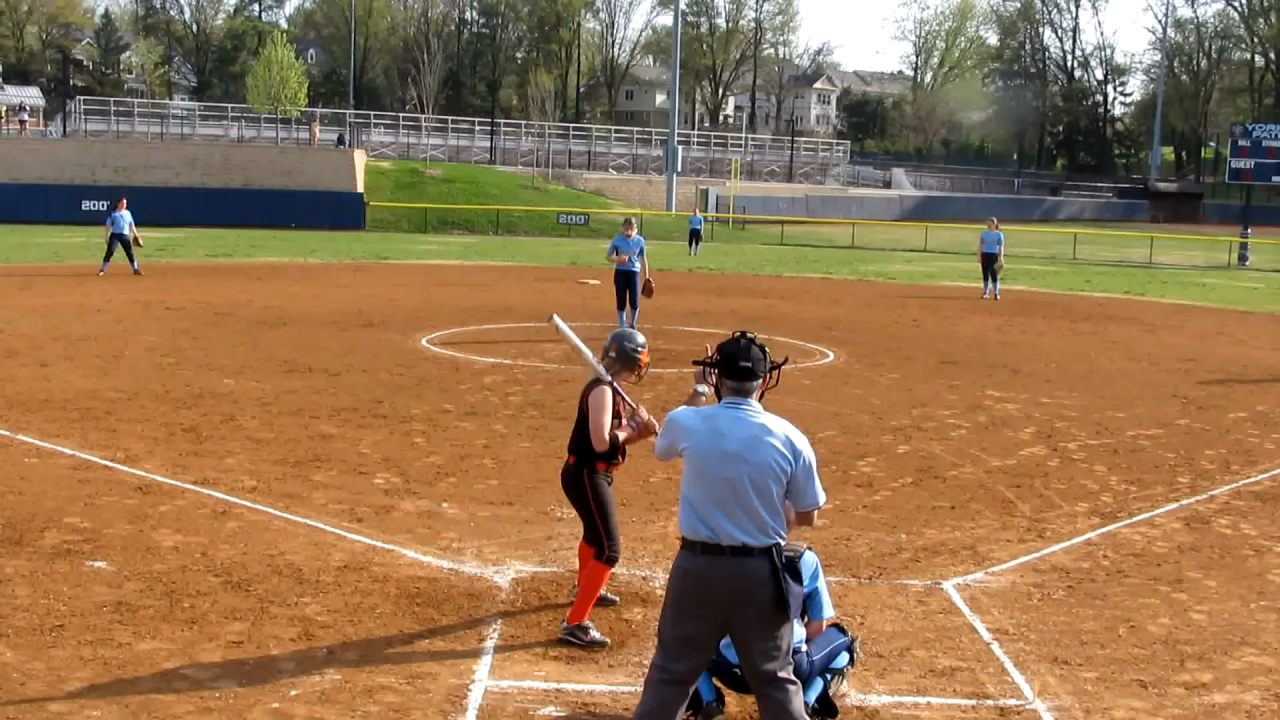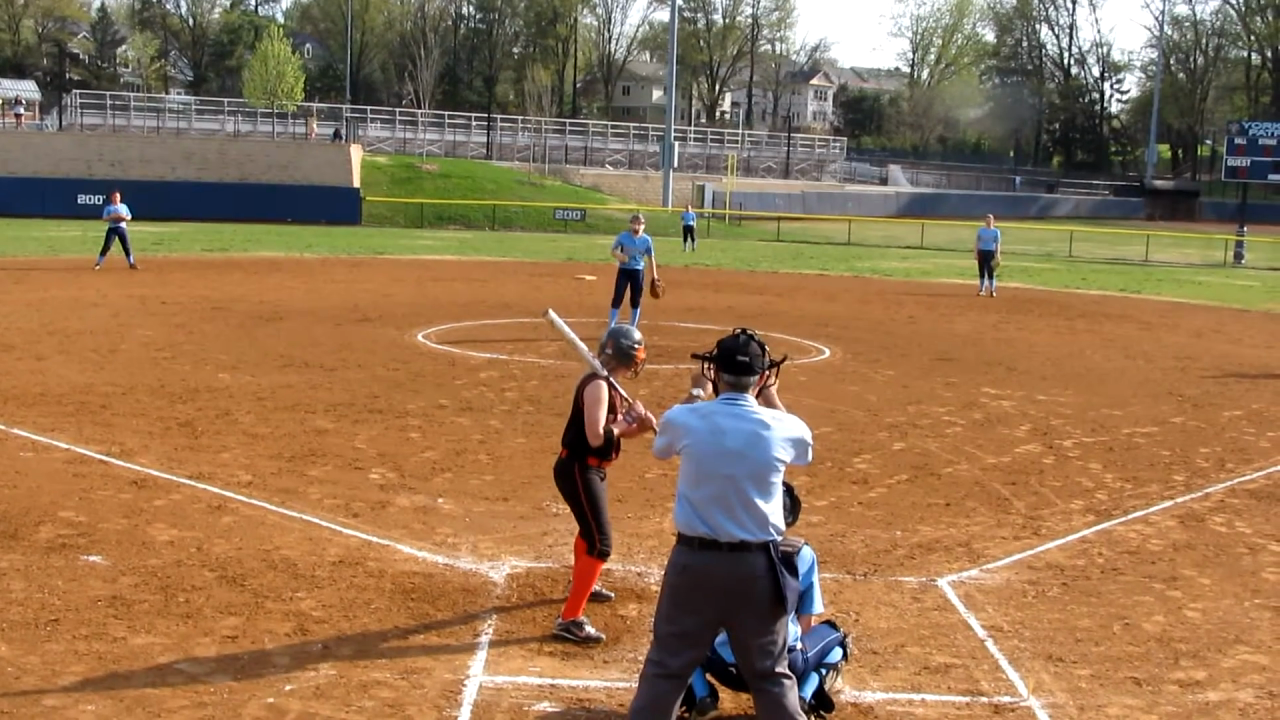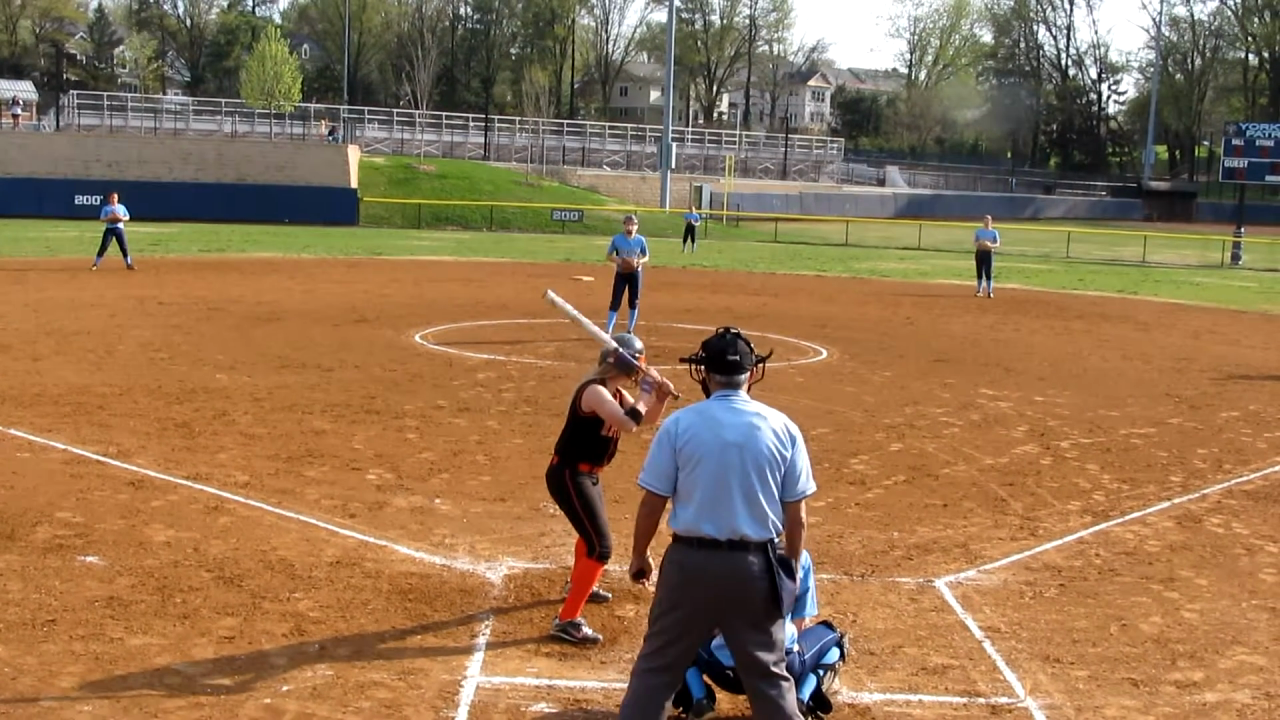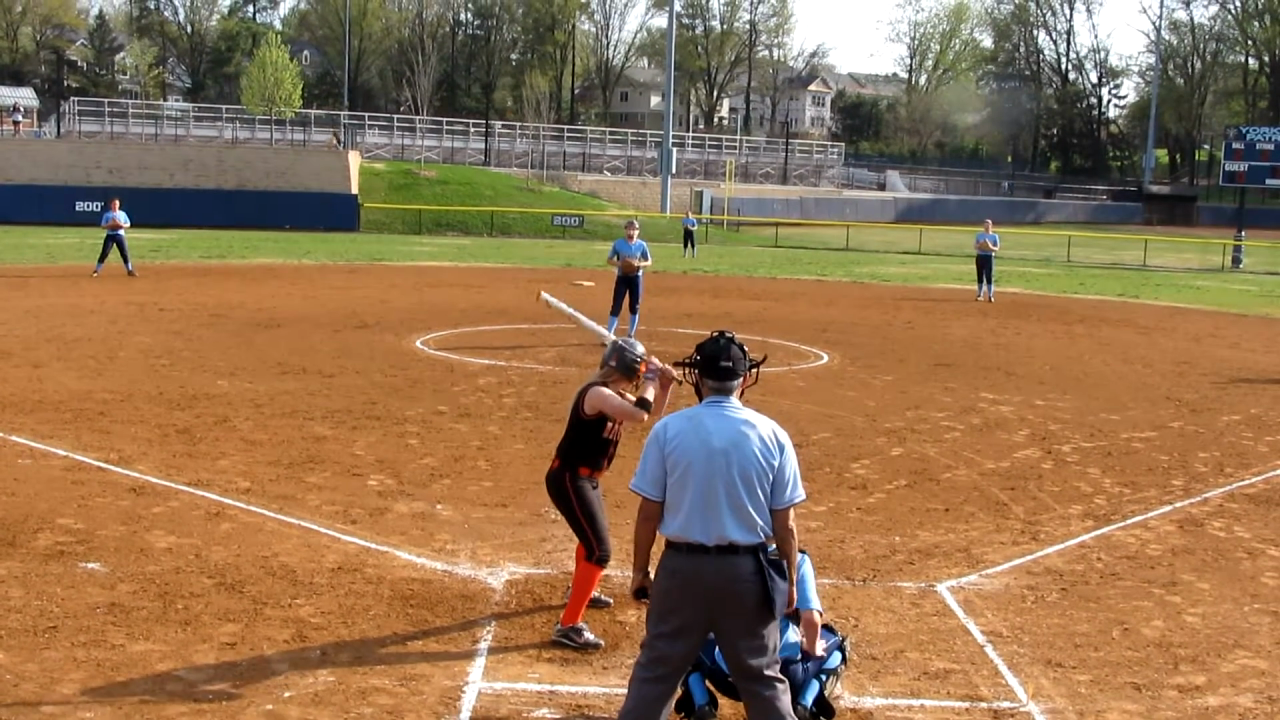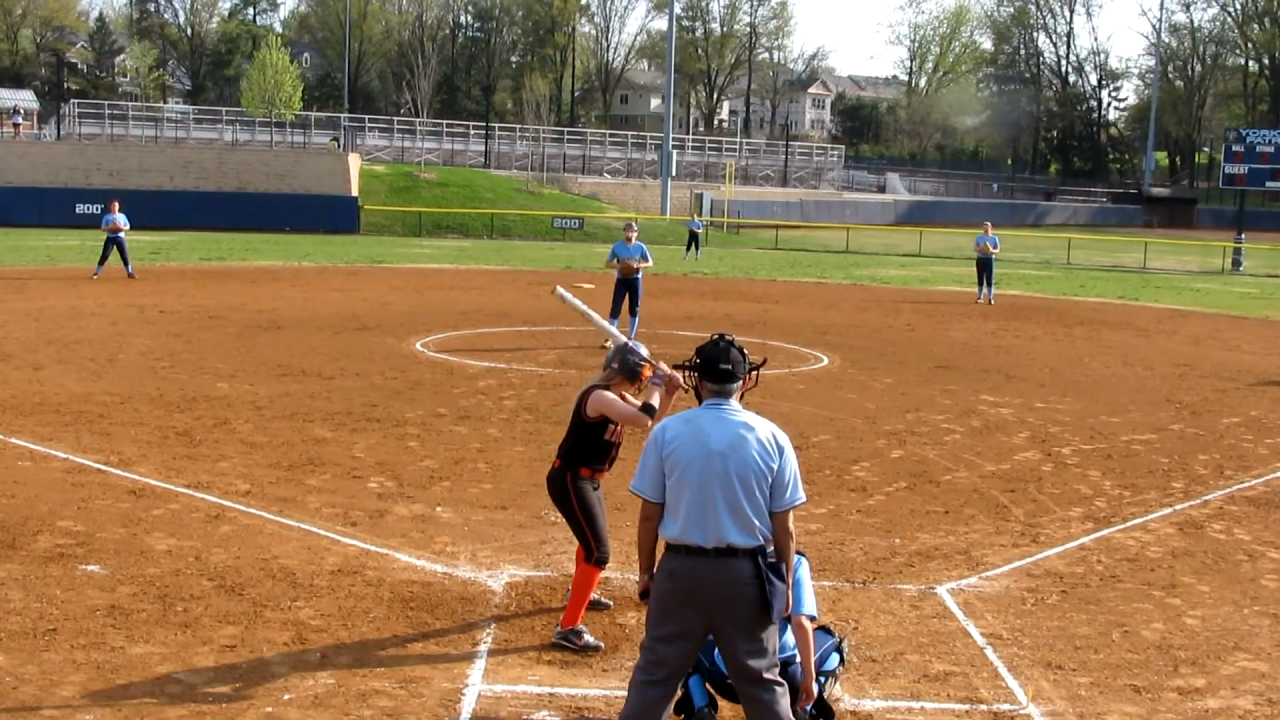
dt=1s
person 1, frame 1
left shoulder: (686, 423)
right shoulder: (788, 437)
left elbow: (663, 446)
right elbow: (807, 515)
left wrist: (699, 391)
left hip: (697, 565)
right hip: (761, 570)
left knee: (671, 672)
right knee: (774, 678)
person 1, frame 2
left shoulder: (685, 421)
right shoulder: (785, 430)
left elbow: (663, 443)
left wrist: (697, 393)
right wrist: (769, 394)
left hip: (693, 561)
right hip: (758, 565)
left knee: (666, 666)
right knee: (769, 672)
person 1, frame 3
left shoulder: (679, 423)
right shoulder: (781, 428)
left elbow: (652, 504)
right elbow: (795, 515)
left wrist: (639, 555)
right wrist: (788, 562)
left hip: (690, 560)
right hip: (754, 564)
left knee: (658, 664)
right knee: (767, 674)
person 1, frame 4
left shoulder: (668, 429)
right shoulder: (772, 434)
left elbow: (649, 513)
right elbow: (784, 524)
left wrist: (640, 570)
right wrist: (788, 578)
left hip: (682, 565)
right hip: (746, 569)
left knee: (656, 669)
right knee: (761, 675)
person 1, frame 5
left shoulder: (667, 432)
right shoulder: (771, 437)
left elbow: (649, 515)
right elbow: (783, 527)
left wrist: (646, 572)
right wrist: (785, 583)
left hip: (680, 568)
right hip: (745, 572)
left knee: (655, 671)
right knee: (759, 677)
person 2, frame 1
left shoulder: (611, 390)
right shoulder: (601, 391)
left elbow: (618, 438)
right elbow: (602, 443)
left wrist: (640, 430)
right wrist: (632, 427)
left hip: (593, 475)
right hip: (586, 476)
left knee: (596, 535)
right knee: (608, 550)
left ankle: (585, 589)
right ankle: (575, 623)
person 2, frame 2
left shoulder: (610, 386)
right shoulder: (597, 386)
left elbow: (620, 432)
right elbow: (596, 438)
left wrist: (639, 425)
right wrist: (627, 420)
left hip: (589, 470)
right hip: (578, 470)
left knee: (591, 530)
right knee: (600, 544)
left ankle: (581, 585)
right ankle: (569, 619)
person 2, frame 3
left shoulder: (613, 392)
right shoulder: (595, 392)
left elbow: (647, 418)
right elbow: (629, 424)
left wrist: (659, 395)
right wrist: (646, 388)
left hip: (585, 474)
right hip: (569, 476)
left knee: (593, 531)
right knee: (600, 546)
left ankle: (579, 586)
right ankle: (567, 620)
person 2, frame 4
left shoulder: (612, 394)
right shoulder: (597, 394)
left elbow: (650, 411)
right elbow: (640, 415)
left wrist: (664, 386)
right wrist: (651, 377)
left hip: (585, 478)
right hip: (569, 480)
left knee: (592, 536)
right knee: (599, 551)
left ankle: (581, 591)
right ankle: (569, 625)
person 2, frame 5
left shoulder: (615, 396)
right shoulder: (599, 397)
left elbow: (650, 415)
right elbow: (644, 420)
left wrist: (669, 391)
right wrist: (657, 383)
left hip: (587, 479)
right hip: (571, 480)
left knee: (592, 538)
right knee: (598, 552)
left ankle: (581, 593)
right ankle: (568, 627)
person 3, frame 1
right shoulder: (806, 558)
right elbow: (817, 628)
left hip: (732, 666)
right hip: (790, 667)
right knee: (840, 638)
left ankle: (710, 704)
right ankle: (804, 705)
person 3, frame 2
right shoulder: (803, 554)
right elbow: (806, 623)
left hip: (728, 668)
right knee: (834, 637)
left ankle: (702, 699)
right ankle: (802, 700)
person 3, frame 3
right shoulder: (798, 558)
right elbow: (799, 625)
left hip: (725, 668)
right knee: (831, 635)
left ankle: (700, 701)
right ankle: (800, 702)
person 3, frame 4
right shoulder: (796, 560)
right elbow: (810, 618)
right wrist: (812, 649)
left hip: (728, 676)
right hip: (784, 676)
right knee: (834, 641)
person 3, frame 5
right shoulder: (794, 562)
right elbow: (800, 623)
right wrist: (809, 678)
left hip: (726, 676)
right hip: (782, 676)
right knee: (832, 643)
